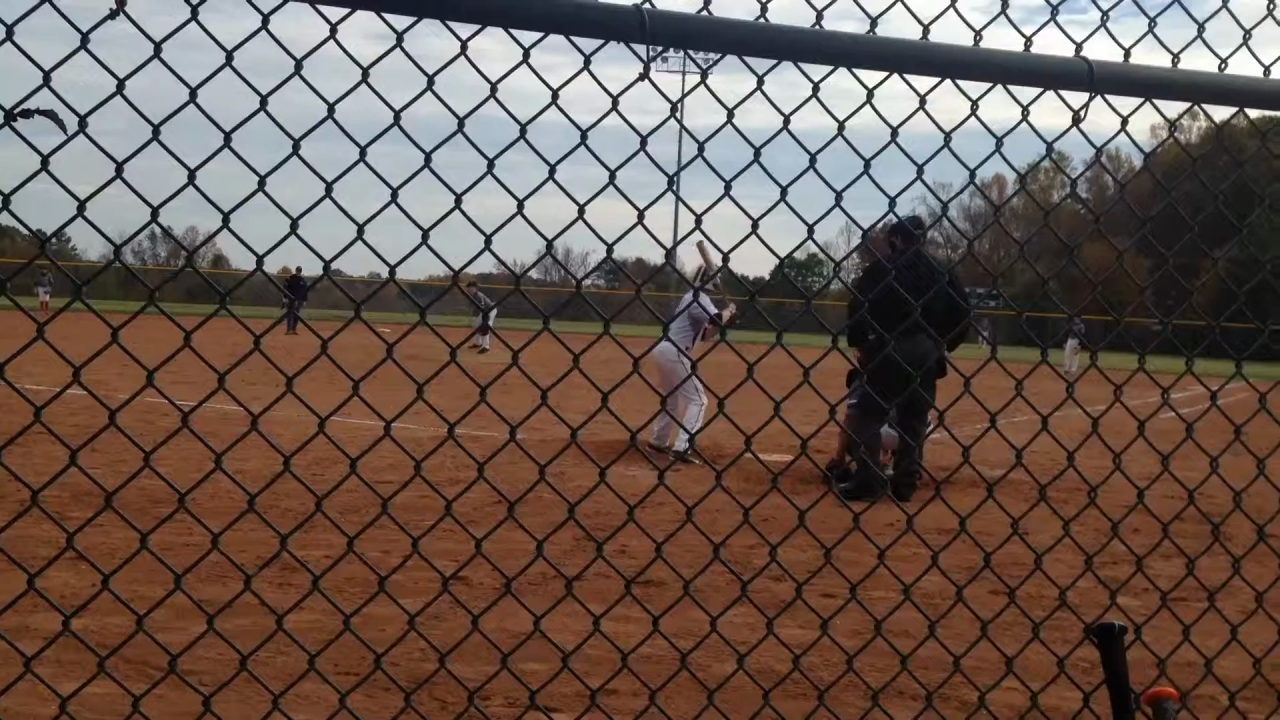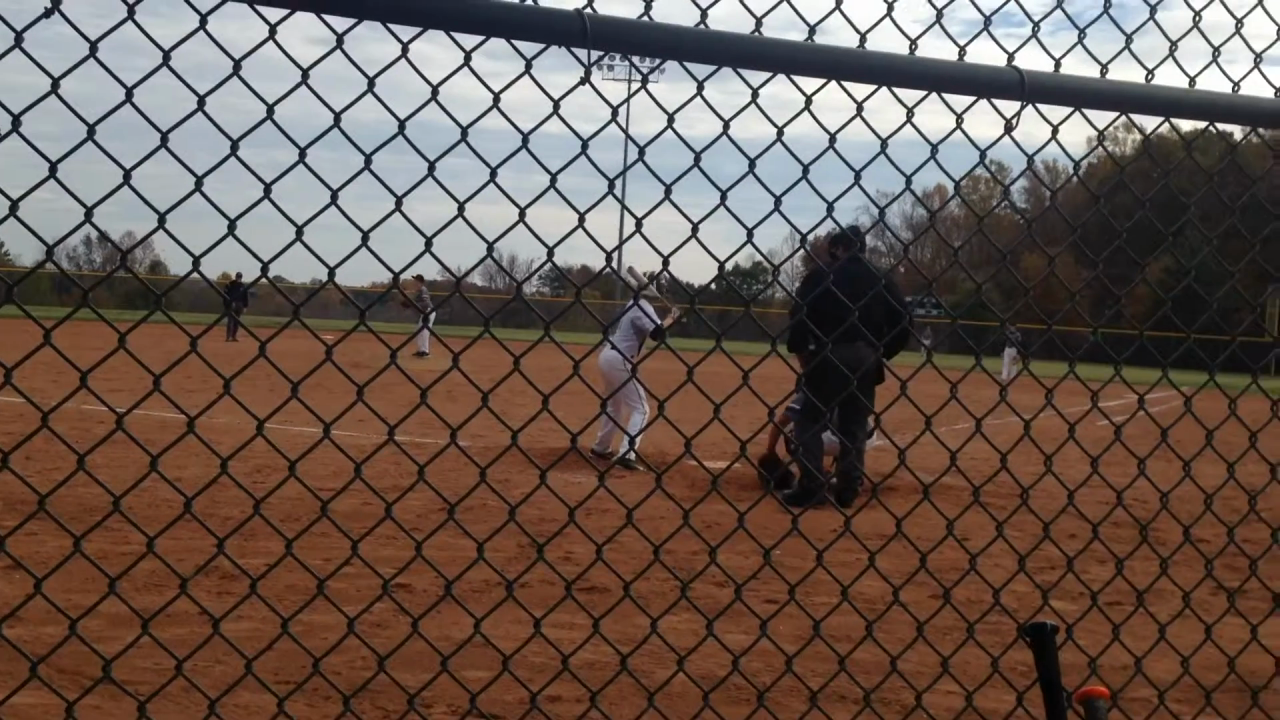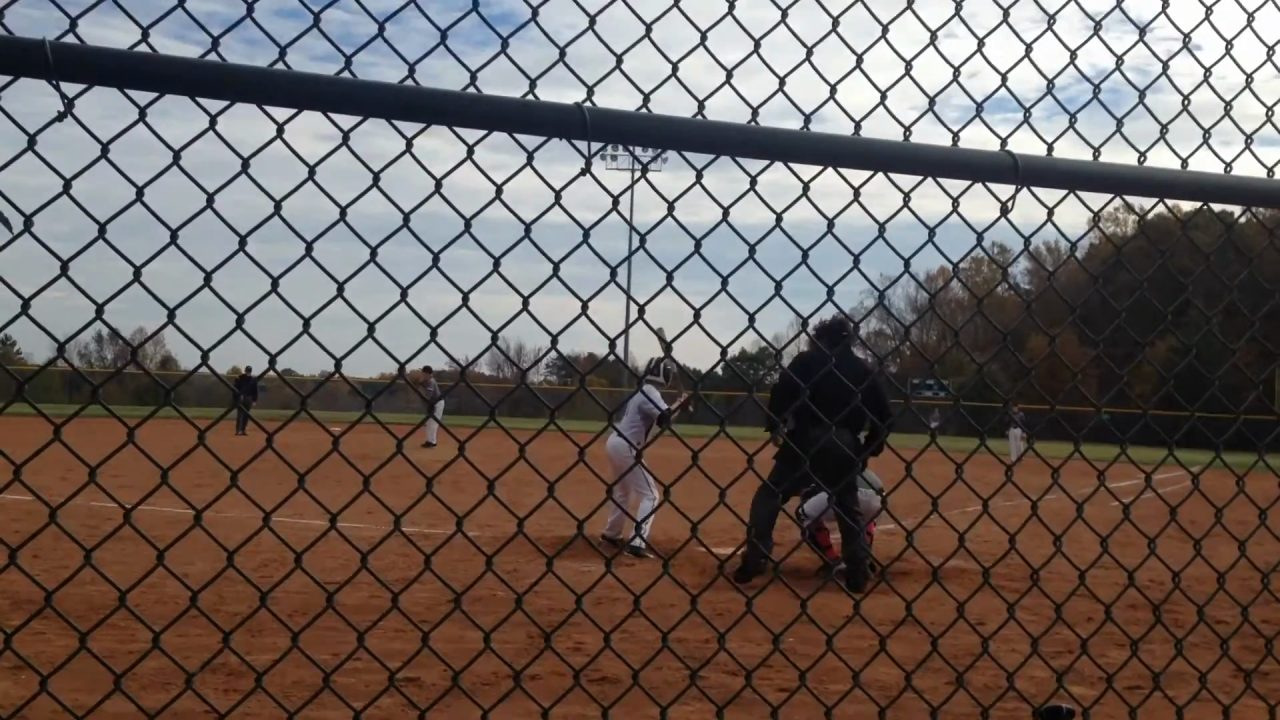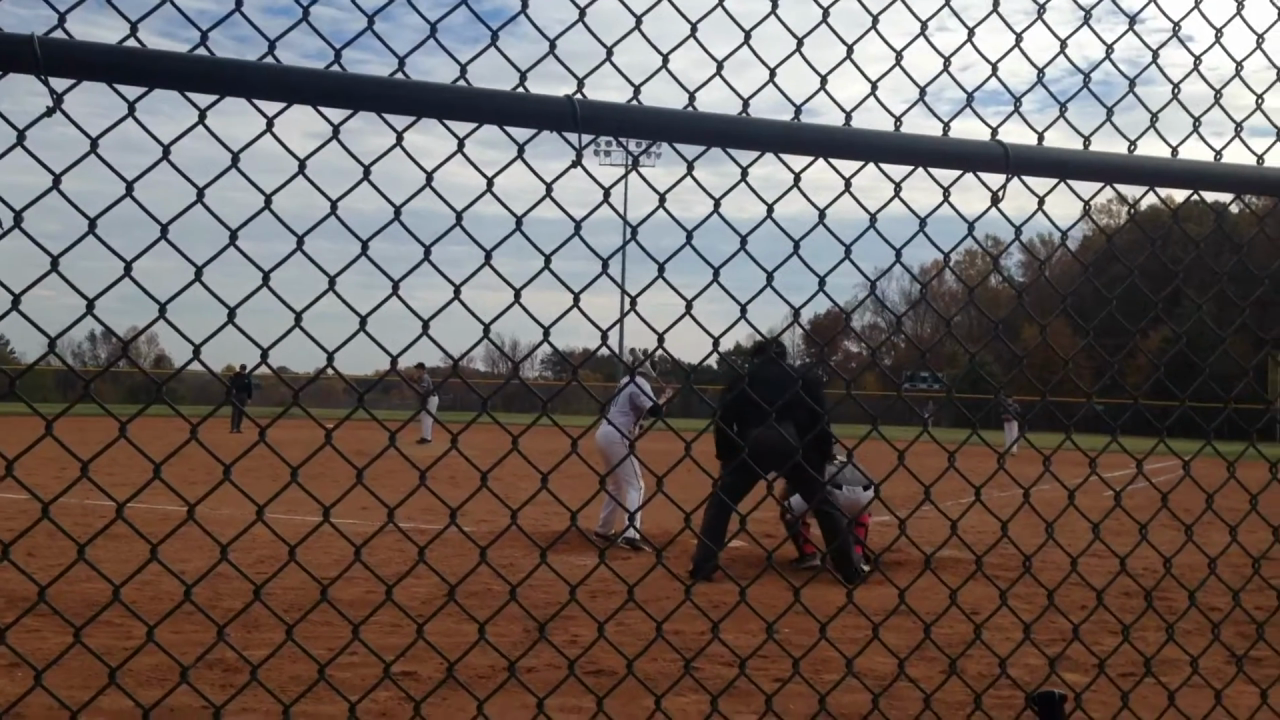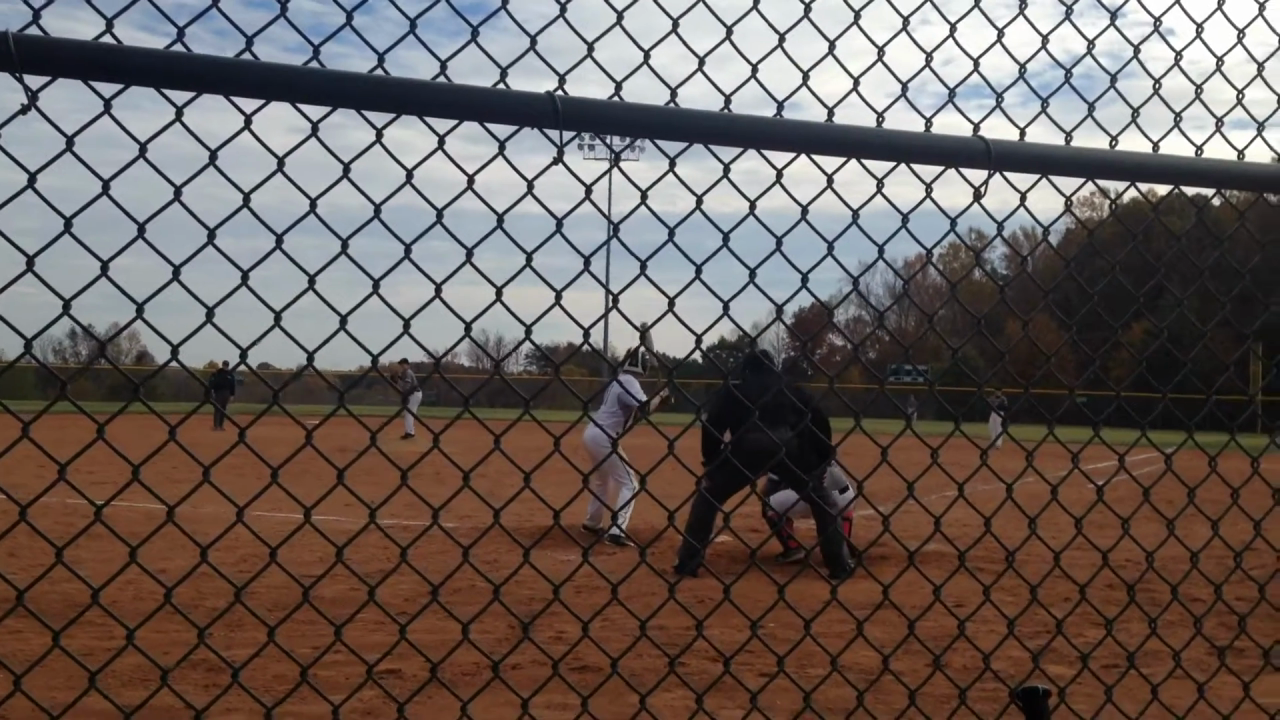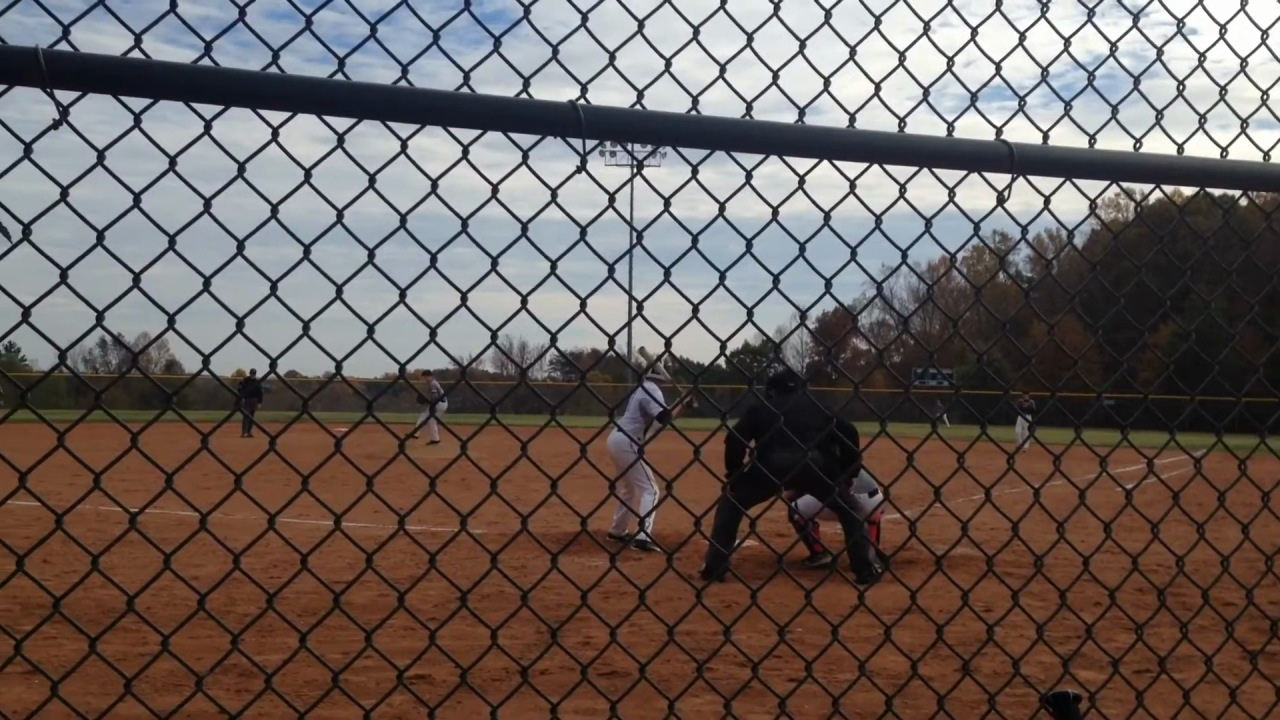
dt=0.5s
person 1, frame 1
left shoulder: (882, 267)
right shoulder: (941, 273)
left elbow: (858, 306)
right elbow: (963, 314)
left wrist: (860, 343)
right wrist: (943, 346)
left hip: (888, 352)
right hip: (927, 353)
left knee: (868, 416)
right knee: (915, 421)
left ankle: (868, 482)
right ankle: (905, 484)
person 1, frame 2
left shoulder: (822, 275)
right shoulder: (880, 280)
left elbow: (799, 313)
right elbow: (903, 322)
left wrist: (800, 349)
right wrist: (881, 353)
left hip: (828, 357)
right hip: (865, 360)
left knee: (810, 422)
right knee: (855, 426)
left ankle: (811, 488)
right ankle: (848, 489)
person 1, frame 3
left shoulder: (807, 361)
right shoulder: (863, 370)
left elbow: (781, 393)
right elbow: (883, 413)
left wrist: (776, 428)
right wrist: (869, 448)
left hip: (806, 441)
right hip: (845, 446)
left knee: (768, 497)
right knee: (849, 510)
left ankle: (755, 561)
right ankle: (858, 575)
person 1, frame 4
left shoulder: (744, 379)
right shoulder: (804, 379)
left elbow: (723, 418)
right elbow: (820, 421)
left wrist: (726, 457)
right wrist: (822, 461)
left hip: (753, 445)
right hip: (794, 446)
left knee: (721, 501)
right knee: (824, 505)
left ankle: (703, 566)
right ankle: (851, 570)
person 1, frame 5
left shoulder: (732, 390)
right shoulder: (792, 389)
left elbow: (712, 425)
right elbow: (820, 423)
left wrist: (711, 465)
right wrist: (822, 463)
left hip: (747, 448)
right hip: (789, 448)
left knee: (708, 496)
right knee: (822, 500)
left ankle: (687, 561)
right ankle: (840, 564)
person 1, frame 6
left shoulder: (760, 408)
right shoulder: (817, 406)
left elbow: (735, 438)
right elbow: (849, 434)
left wrist: (733, 477)
right wrist: (847, 476)
left hip: (772, 466)
right hip: (815, 466)
left knee: (731, 503)
right knee: (848, 508)
left ankle: (714, 566)
right ankle: (866, 569)
person 2, frame 1
left shoulder: (692, 298)
right shoulder: (699, 298)
left elbow: (704, 335)
right elbow: (718, 320)
left wrist: (725, 317)
right wrist: (729, 311)
left hip: (663, 350)
right hip: (674, 353)
left knee: (672, 399)
right knee: (697, 399)
left ankle: (659, 441)
right ankle: (682, 448)
person 2, frame 2
left shoulder: (634, 305)
right shoulder: (643, 306)
left elbow: (653, 335)
right elbow: (658, 333)
left wrist: (669, 321)
right wrist: (671, 318)
left hip: (608, 357)
right hip: (619, 361)
left knee: (614, 405)
right knee: (640, 409)
left ankle: (601, 448)
right ankle: (627, 456)
person 2, frame 3
left shoulder: (642, 390)
right shoulder: (650, 392)
left elbow: (661, 421)
right elbow: (665, 417)
left wrist: (679, 407)
right wrist: (680, 403)
left hip: (616, 443)
right hip: (626, 447)
left knee: (624, 491)
right knee: (650, 495)
left ankle: (611, 533)
right ankle: (636, 543)
person 2, frame 4
left shoulder: (627, 381)
right shoulder: (640, 383)
left elbow: (640, 411)
right elbow: (654, 411)
left wrist: (661, 400)
right wrist: (665, 397)
left hip: (605, 433)
right hip: (617, 437)
left knee: (616, 484)
right knee: (634, 485)
left ankle: (604, 530)
right ankle: (631, 535)
person 2, frame 5
left shoulder: (618, 380)
right shoulder: (629, 382)
left elbow: (635, 412)
right elbow: (645, 409)
left wrist: (656, 399)
right wrist: (660, 395)
left hip: (593, 433)
right hip: (604, 438)
left knee: (601, 481)
right knee: (629, 484)
left ankle: (592, 523)
right ankle: (616, 532)
person 2, frame 6
left shoulder: (643, 388)
right shoulder: (652, 389)
left elbow: (662, 417)
right elbow: (664, 418)
left wrist: (684, 407)
right wrist: (681, 403)
left hip: (617, 439)
right hip: (627, 443)
left knee: (629, 488)
right knee: (649, 489)
left ankle: (617, 530)
right ankle: (642, 537)
